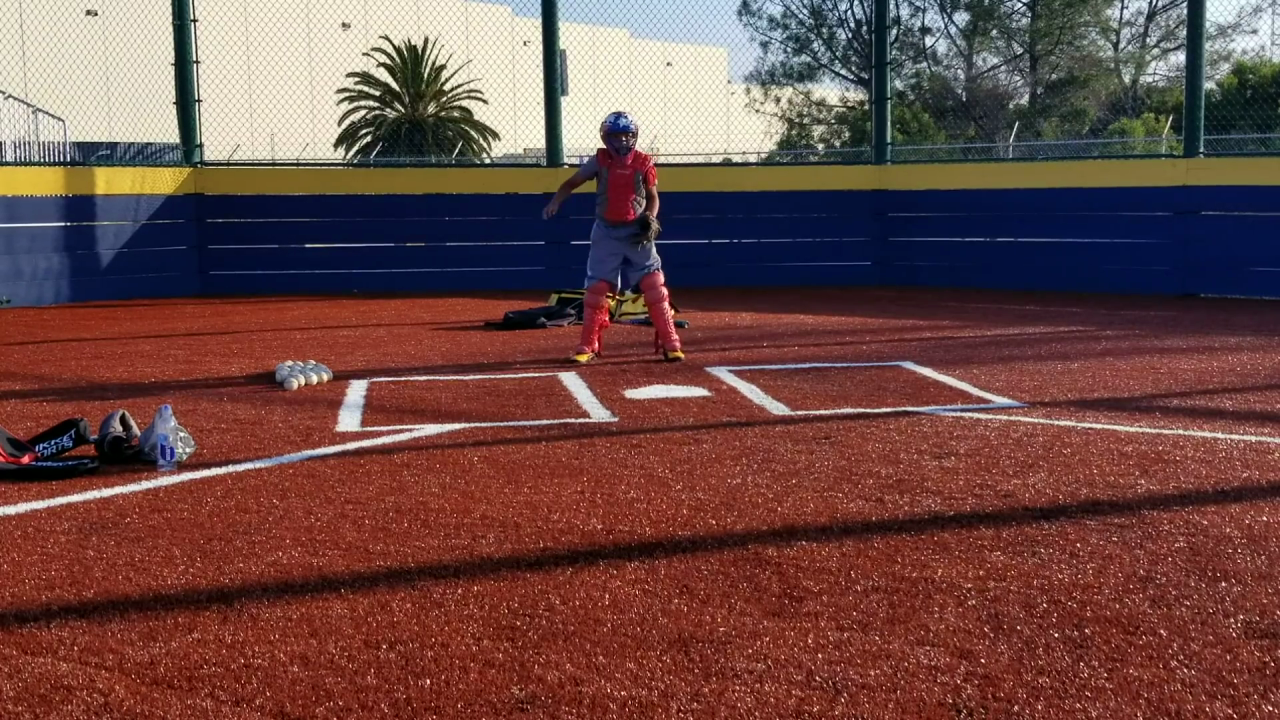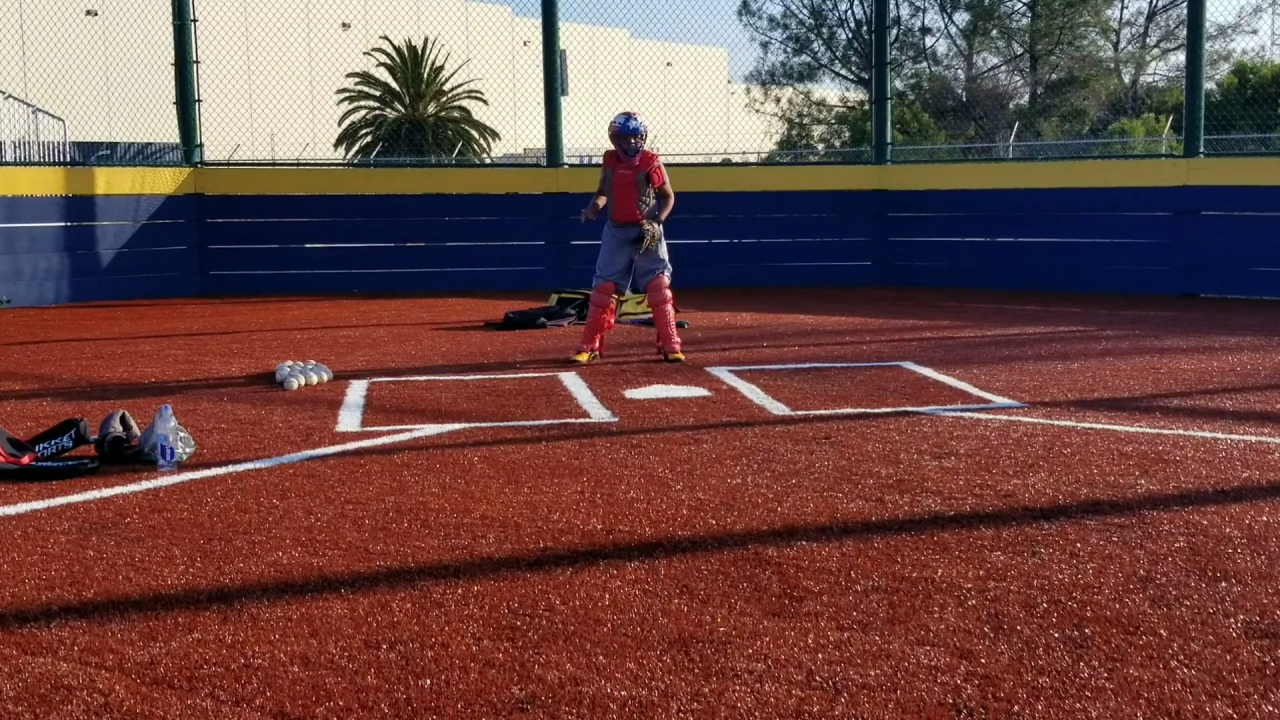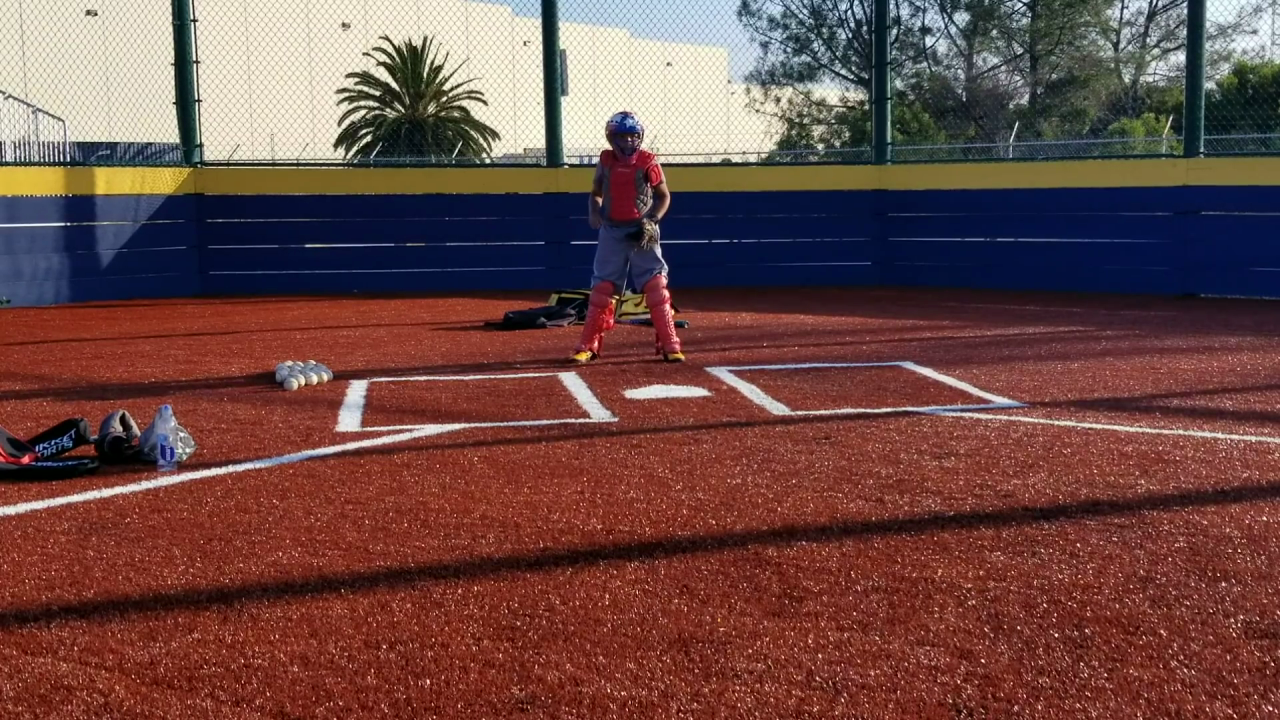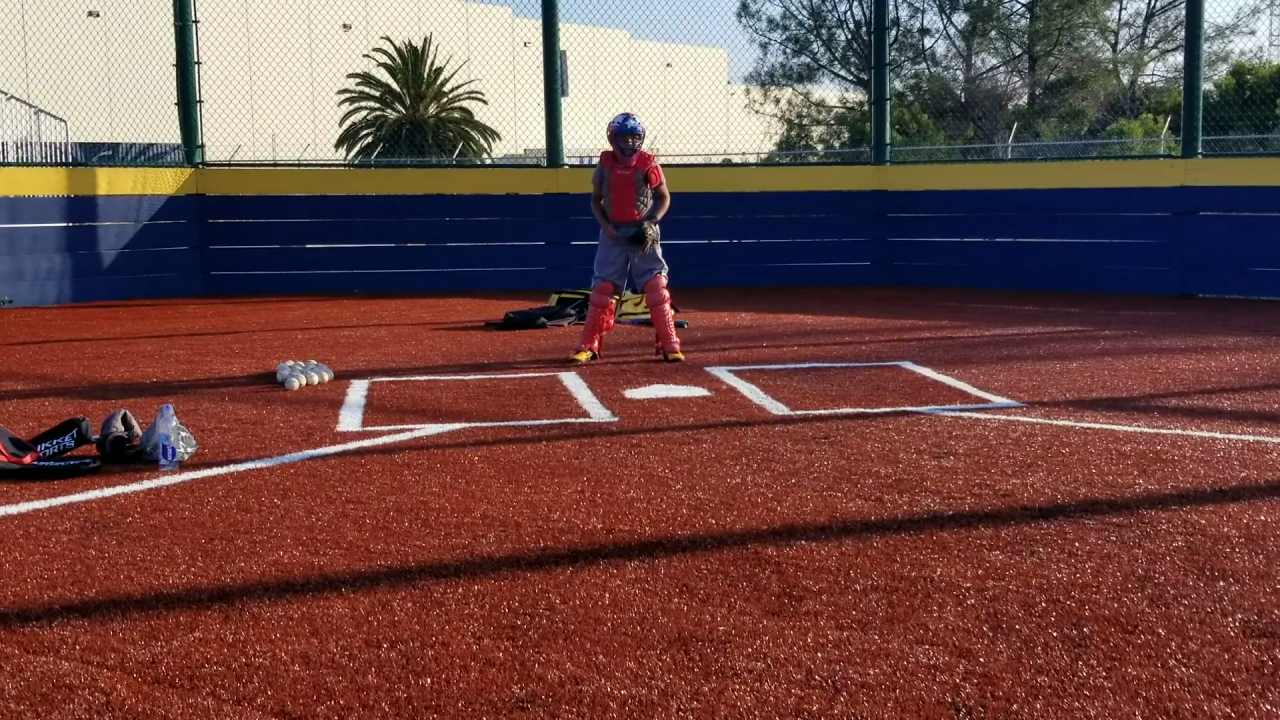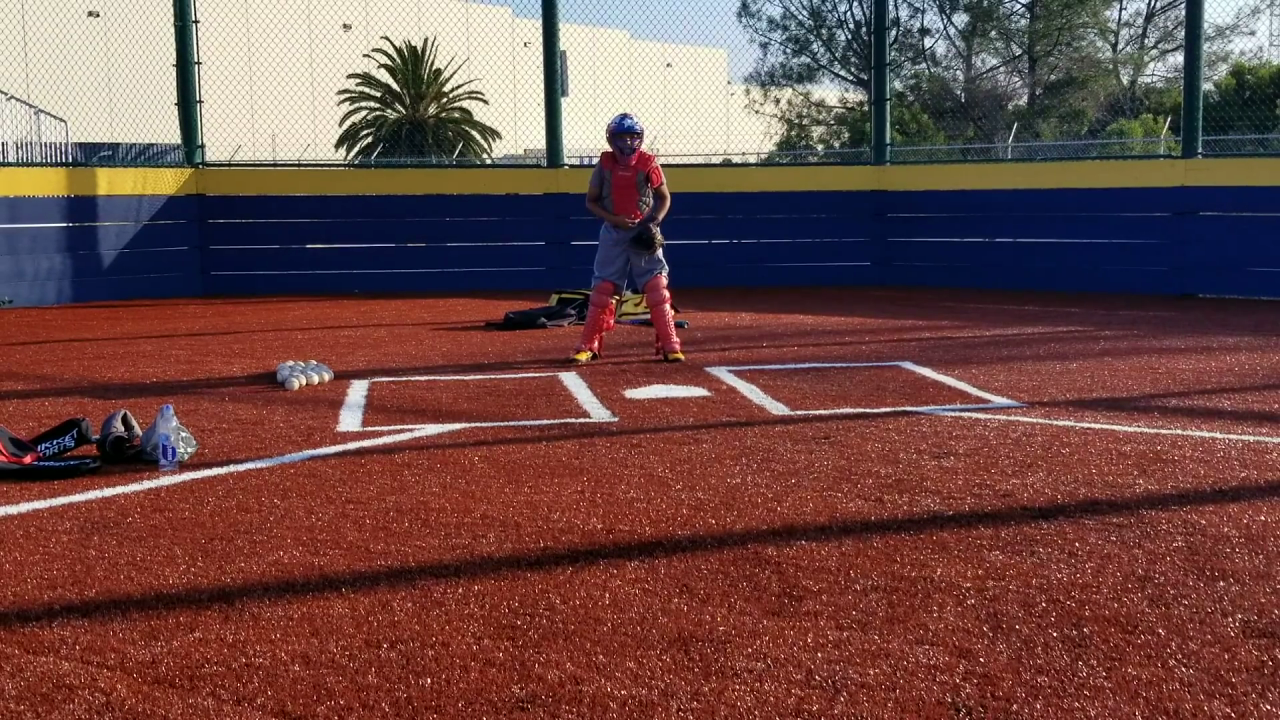
dt=0.5s
person 1, frame 1
left shoulder: (643, 163)
right shoulder: (599, 160)
left elbow: (653, 197)
right elbow: (571, 184)
left wrist: (649, 220)
right wrist: (555, 201)
left hip: (636, 232)
right hip: (606, 231)
left knee: (654, 286)
right knee: (597, 288)
left ankle: (670, 345)
right ankle: (588, 347)
person 1, frame 2
left shoulder: (651, 162)
right shoulder: (609, 161)
left elbow: (668, 196)
right elbow: (602, 192)
left wrist: (657, 221)
right wrist: (592, 208)
left hip: (646, 232)
right hip: (616, 232)
left knee: (659, 288)
right knee: (603, 289)
left ankle: (671, 346)
right ankle: (588, 347)
person 1, frame 3
left shoulder: (648, 162)
right shoulder: (605, 161)
left elbow: (664, 196)
right elbow: (596, 194)
left wrist: (653, 220)
right wrist: (594, 213)
left hip: (643, 232)
right hip: (612, 232)
left knee: (656, 287)
right knee: (602, 289)
left ankle: (670, 346)
right ankle: (587, 347)
person 1, frame 4
left shoulder: (648, 163)
right shoulder: (605, 163)
left elbow: (664, 197)
right elbow: (596, 200)
left wrist: (652, 222)
right wrist: (605, 226)
right hip: (613, 234)
left knee: (656, 287)
right knee: (602, 289)
left ankle: (670, 346)
right ankle: (588, 346)
person 1, frame 5
left shoulder: (649, 163)
right shoulder: (604, 164)
left elbow: (664, 197)
right elbow: (591, 201)
left wrist: (655, 222)
right wrist: (614, 219)
right hip: (613, 233)
left knee: (657, 288)
right knee: (603, 289)
left ankle: (670, 346)
right ankle: (588, 347)
